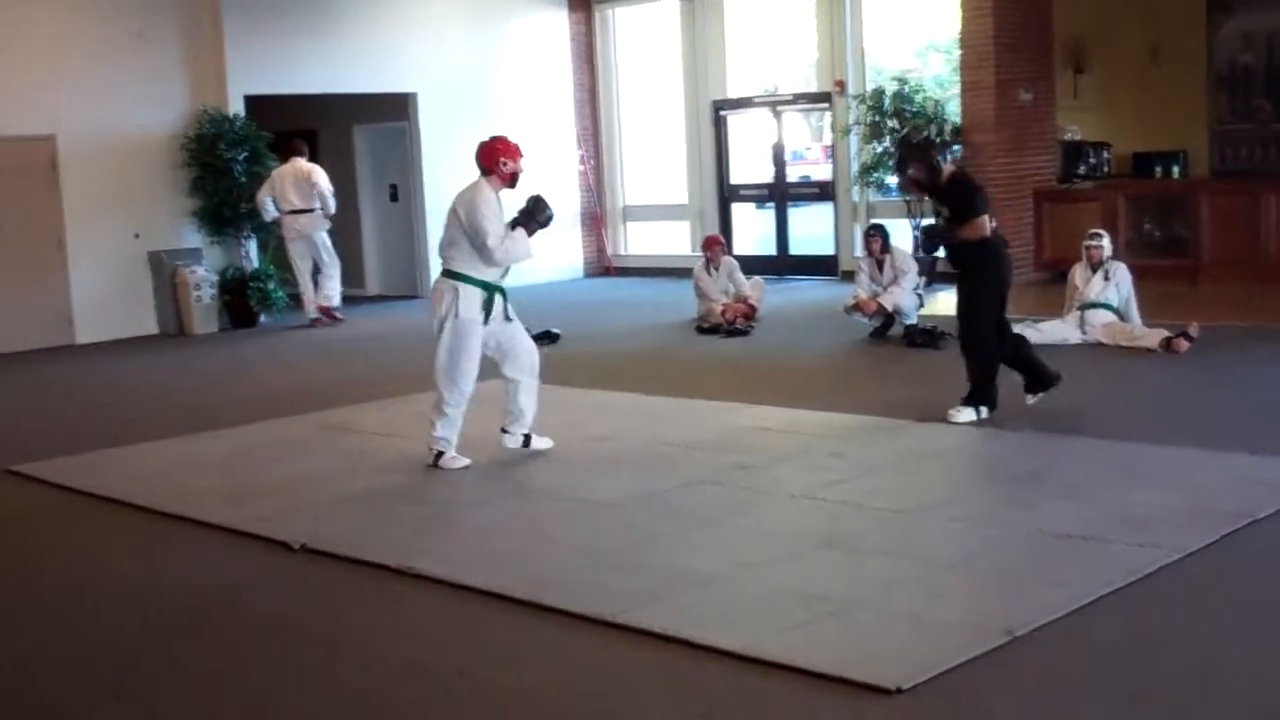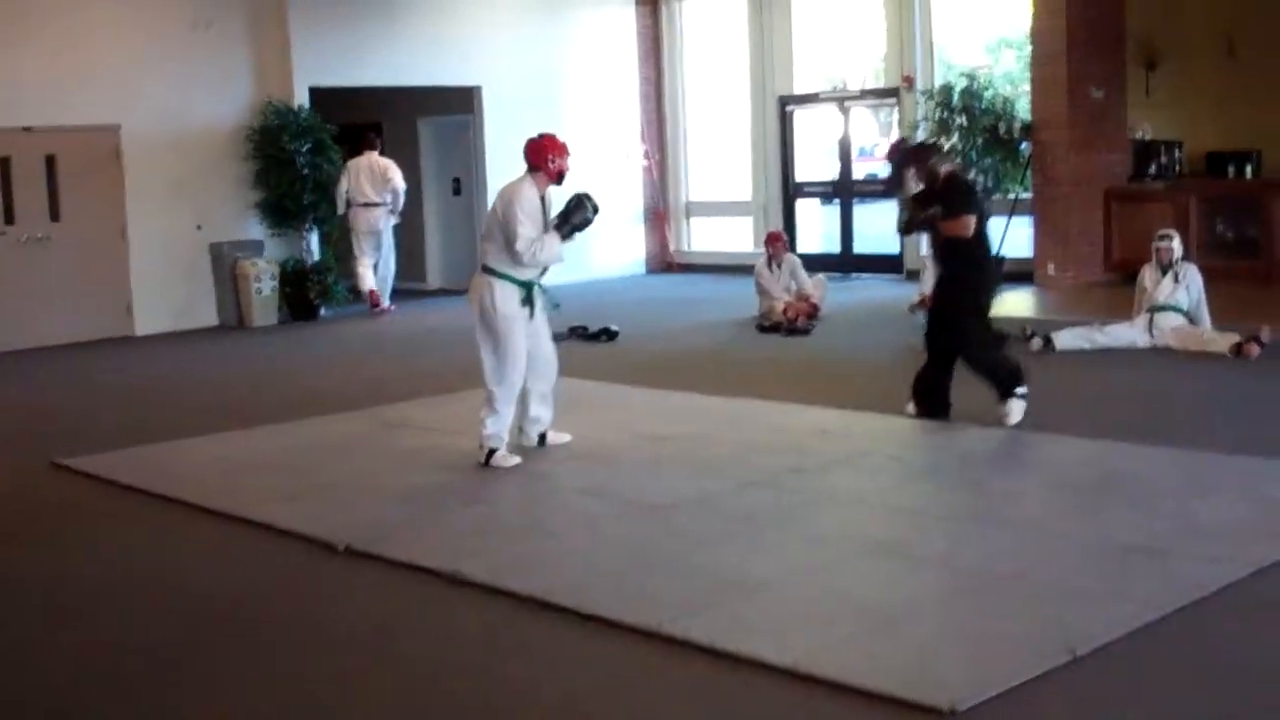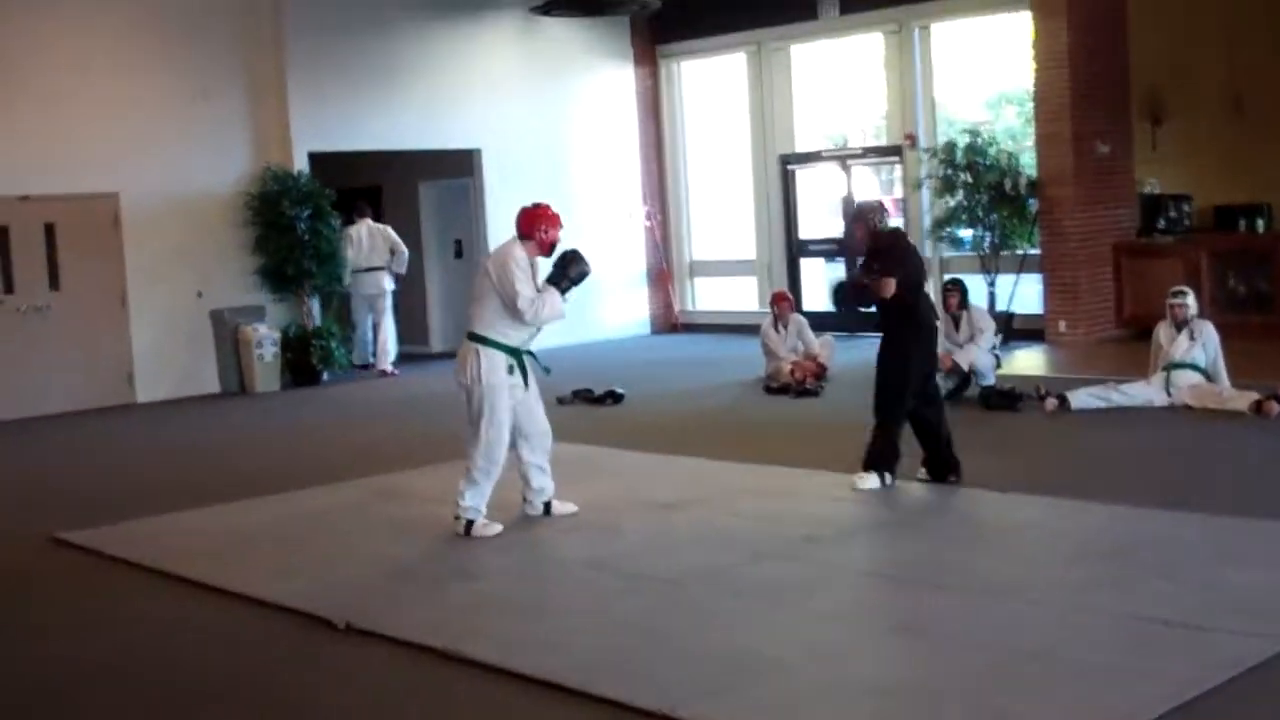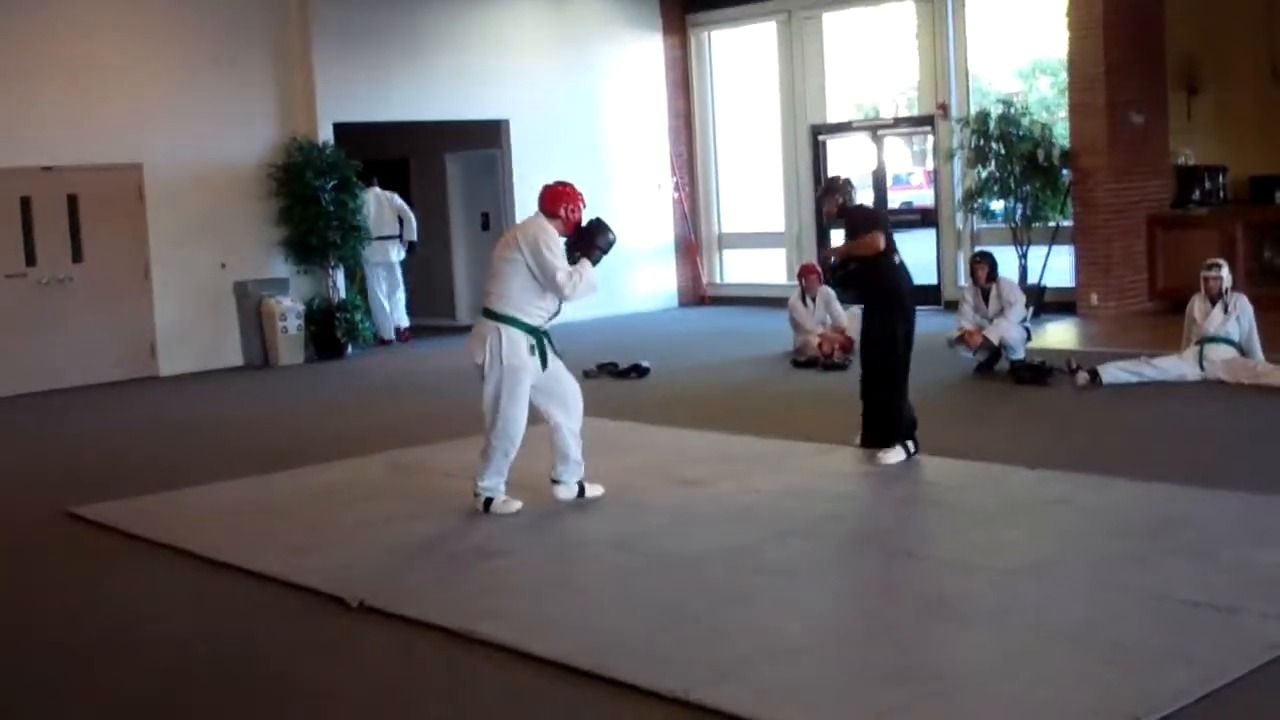
dt=0.4s
person 1, frame 1
left shoulder: (484, 196)
right shoulder: (479, 198)
right elbow: (498, 251)
left wrist: (518, 225)
right wrist: (530, 226)
left hip: (485, 297)
right hip: (463, 298)
left knee: (524, 357)
right knee: (458, 378)
left ankle: (516, 430)
right ankle: (441, 448)
person 1, frame 2
left shoulder: (537, 194)
right shoulder: (519, 196)
right elbow: (527, 253)
left wrist: (565, 222)
right wrist: (565, 229)
left hip: (524, 291)
right hip: (501, 291)
left knee: (543, 363)
right knee: (508, 371)
left ankle: (533, 429)
right ankle: (492, 444)
person 1, frame 3
left shoulder: (523, 259)
right shoulder: (510, 258)
left elbow: (531, 305)
right elbow: (529, 311)
left wrist: (557, 280)
right wrist: (563, 284)
left hip: (512, 359)
right hip: (488, 360)
left knee: (535, 431)
right knee: (492, 441)
left ankle: (538, 498)
right ankle: (468, 514)
person 1, frame 4
left shoulder: (534, 232)
right shoulder: (540, 232)
left elbow: (553, 282)
right elbow: (568, 287)
left wrist: (574, 254)
right wrist: (592, 255)
left hip: (526, 337)
right hip: (506, 340)
left knee: (566, 399)
right knee: (508, 423)
left ankle: (567, 480)
right ankle: (488, 492)
person 2, frame 1
left shoulder: (965, 186)
right shoulder: (938, 183)
left elbow: (981, 229)
right elbow: (907, 185)
left wrist: (945, 233)
right wrist: (905, 156)
left hip: (987, 267)
right hip: (973, 267)
left knee: (977, 334)
right knee: (993, 330)
left ankle: (980, 400)
right ankle: (1040, 377)
person 2, frame 2
left shoulder: (959, 188)
right shoulder: (936, 188)
left elbow: (965, 229)
right elbow: (912, 207)
left wrist: (927, 223)
right wrist: (898, 178)
left hip: (973, 274)
right hip: (953, 273)
left knee: (969, 338)
right knee: (939, 337)
left ankle: (1013, 386)
right ankle: (931, 402)
person 2, frame 3
left shoulder: (892, 246)
right shoulder: (888, 246)
left elbow: (885, 289)
right elbow: (867, 278)
left wrist: (864, 288)
right wrist: (859, 284)
left hip: (910, 332)
right hip: (910, 330)
left knee: (891, 400)
right knee: (922, 399)
left ankle: (880, 468)
right ankle: (943, 466)
person 2, frame 4
left shoulder: (861, 217)
right shoulder: (857, 220)
left elbow: (878, 244)
left wrist: (838, 252)
right wrist: (843, 263)
left hip: (891, 302)
right hip: (880, 302)
left knee: (889, 370)
right knee: (874, 368)
left ankle: (903, 439)
right ankle: (876, 433)
person 3, frame 1
left shoulder: (1119, 270)
right shoulder: (1077, 270)
left elbow: (1128, 302)
right elbow: (1070, 300)
left wrist: (1135, 328)
left hip: (1107, 323)
right hip: (1078, 321)
left knee: (1132, 333)
right knee: (1037, 330)
left ankle: (1171, 342)
person 3, frame 2
left shoulder: (1189, 271)
right shoulder: (1147, 271)
left elbow: (1198, 305)
left wrist: (1206, 335)
right wrist: (1133, 329)
left hip: (1175, 327)
right hip: (1145, 325)
left knee: (1200, 338)
right knee: (1101, 334)
left ankle: (1241, 346)
right ankle: (1047, 341)
person 3, frame 3
left shoulder: (1205, 328)
right shoulder: (1162, 328)
left elbow: (1215, 363)
left wrist: (1223, 391)
right wrist: (1150, 386)
left hip: (1193, 384)
right hip: (1162, 383)
left knee: (1219, 396)
right knee: (1117, 392)
right ankle: (1061, 400)
person 3, frame 4
left shoulder: (1239, 302)
right shoulder: (1196, 301)
left elbow: (1250, 337)
left wrist: (1259, 366)
right wrist: (1183, 361)
left hip: (1227, 359)
right hip: (1195, 358)
left knee: (1254, 371)
right knee: (1148, 367)
right ankle: (1093, 375)
person 4, frame 1
left shoulder: (277, 173)
right shoulder: (312, 169)
left elbow: (262, 197)
right elbow: (323, 190)
left wrist: (275, 215)
right wrist: (329, 210)
left hip: (290, 224)
right hip: (311, 221)
left knee: (302, 271)
right knee: (330, 263)
left ankle: (314, 313)
right ankle: (327, 304)
person 4, frame 2
left shoulder: (352, 165)
right shoulder: (387, 164)
left elbow: (341, 190)
right elbow: (398, 188)
left wrist: (344, 211)
right wrist: (396, 208)
left hip: (359, 216)
right hip: (381, 215)
left knee: (363, 259)
right knee: (385, 259)
left ankle: (371, 291)
right ankle: (383, 302)
person 4, frame 3
left shoulder: (350, 232)
right shoulder: (384, 229)
left elbow: (347, 258)
right elbow: (402, 250)
left wrist: (346, 281)
right wrist: (395, 270)
left hip: (360, 281)
right hip: (381, 280)
left knee: (362, 324)
right knee: (385, 322)
left ankle: (364, 361)
right ankle: (385, 365)
person 4, frame 4
left shoulder: (361, 200)
right shoulder: (391, 196)
right elbow: (409, 216)
right wrist: (407, 239)
left hip: (371, 250)
right hip: (391, 247)
left knee: (377, 293)
right knee: (396, 289)
left ankle: (387, 334)
right ankle: (401, 326)
